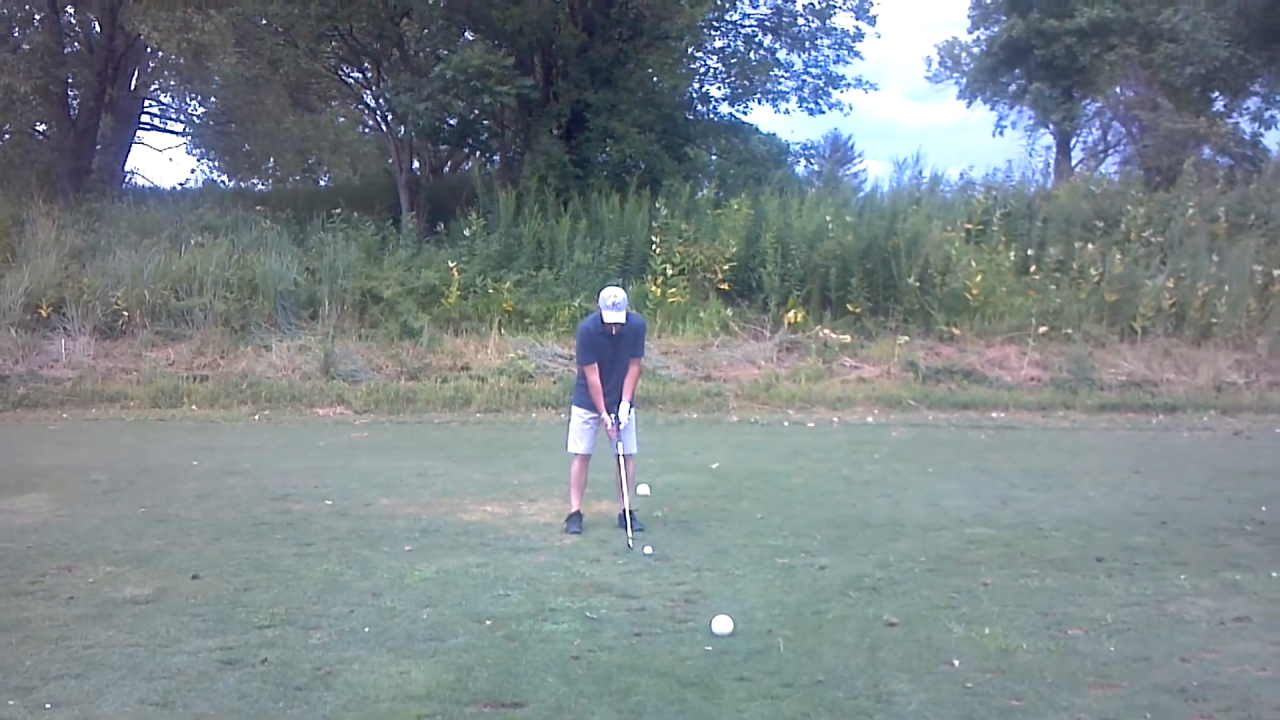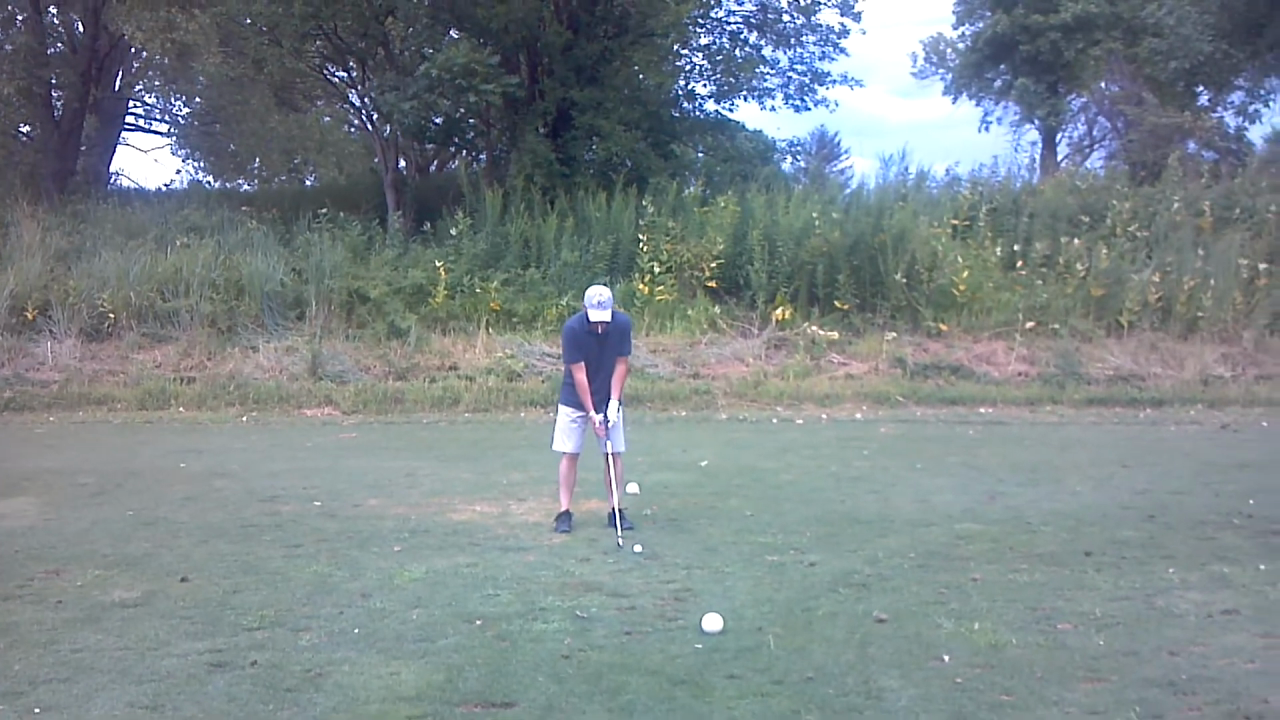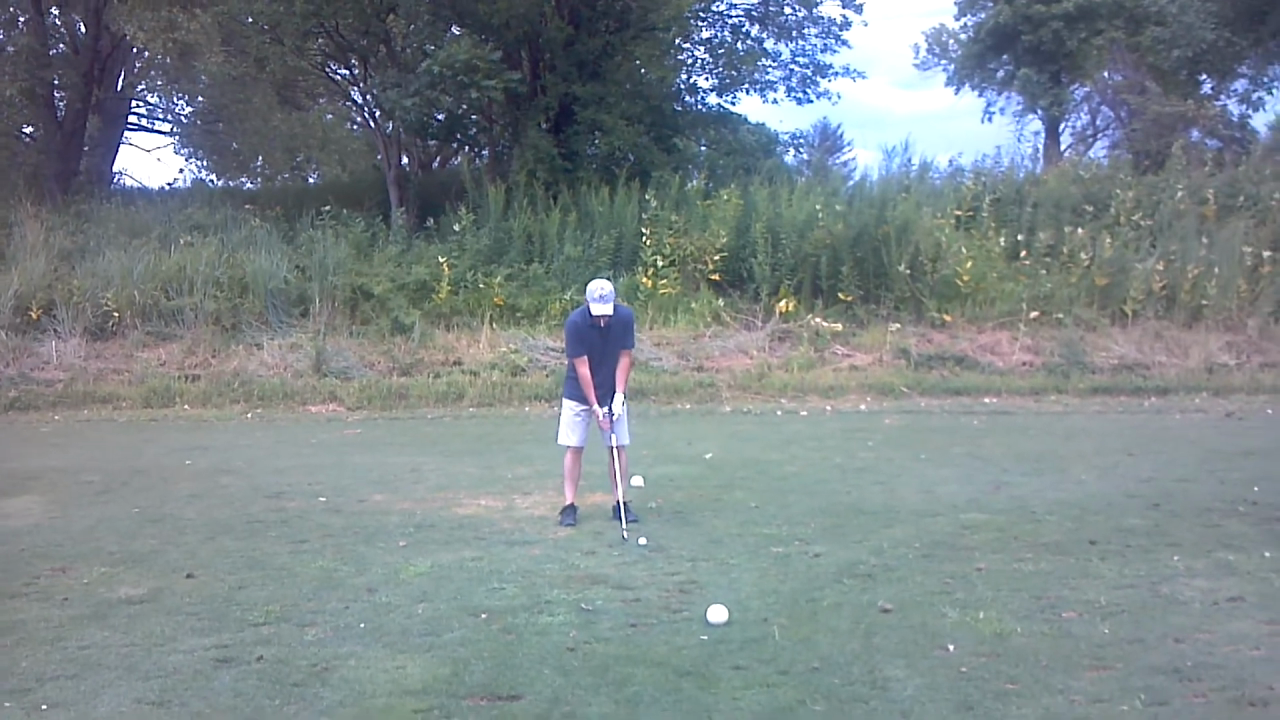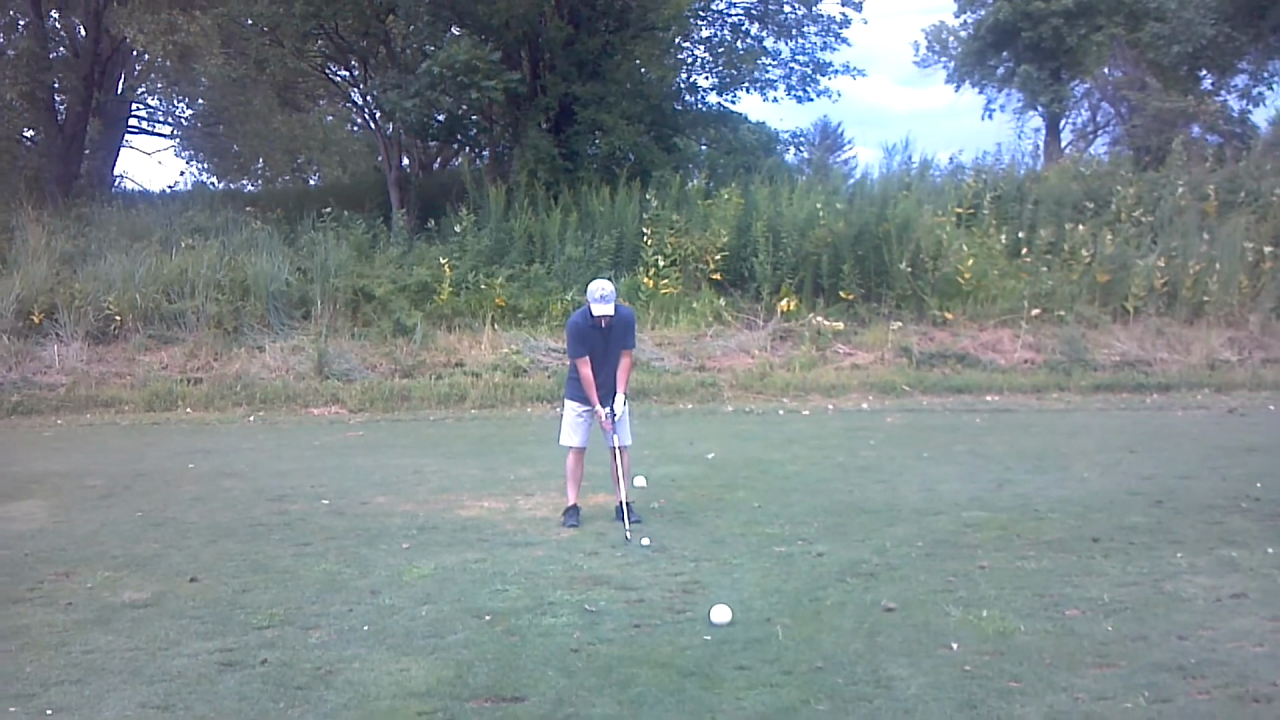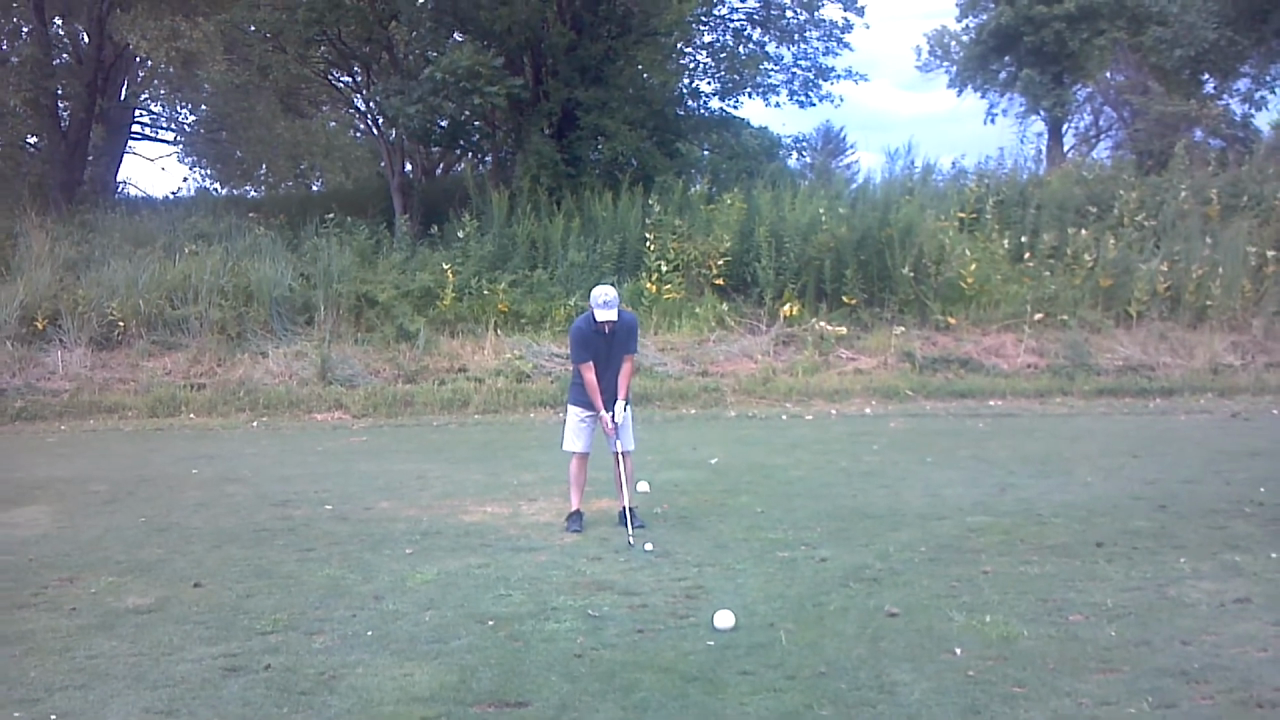
dt=0.2s
person 1, frame 1
left shoulder: (637, 325)
right shoulder: (587, 329)
left elbow: (634, 366)
right elbow: (592, 375)
left wrist: (625, 403)
right wrist: (603, 414)
left hip: (621, 401)
right hip: (588, 402)
left knee: (626, 455)
right knee: (581, 455)
left ankle: (625, 511)
right ankle: (575, 513)
person 1, frame 2
left shoulder: (623, 323)
right shoulder: (572, 328)
left elbow: (621, 364)
right elbow: (579, 373)
left wrist: (614, 401)
right wrist: (591, 412)
left hip: (608, 400)
right hip: (575, 400)
left knee: (614, 454)
right knee: (570, 454)
left ankle: (615, 510)
right ankle: (564, 512)
person 1, frame 3
left shoulder: (625, 317)
right shoulder: (575, 322)
left elbow: (625, 357)
right elbow: (582, 367)
left wrist: (619, 394)
right wrist: (594, 406)
left hip: (612, 394)
right hip: (578, 394)
left knee: (618, 447)
right knee: (574, 447)
left ankle: (620, 503)
right ankle: (569, 505)
person 1, frame 4
left shoulder: (626, 317)
right shoulder: (576, 323)
left elbow: (625, 357)
right elbow: (584, 367)
left wrist: (620, 394)
right wrist: (596, 406)
left hip: (614, 394)
right hip: (581, 395)
left knee: (620, 447)
right knee: (576, 448)
left ankle: (623, 503)
right ankle: (572, 506)
person 1, frame 5
left shoulder: (629, 322)
right shoulder: (579, 328)
left elbow: (627, 363)
right elbow: (587, 373)
left wrist: (621, 401)
right wrist: (600, 412)
left hip: (617, 399)
right hip: (584, 400)
left knee: (624, 452)
right knee: (580, 453)
left ankle: (626, 509)
right ankle: (575, 511)
